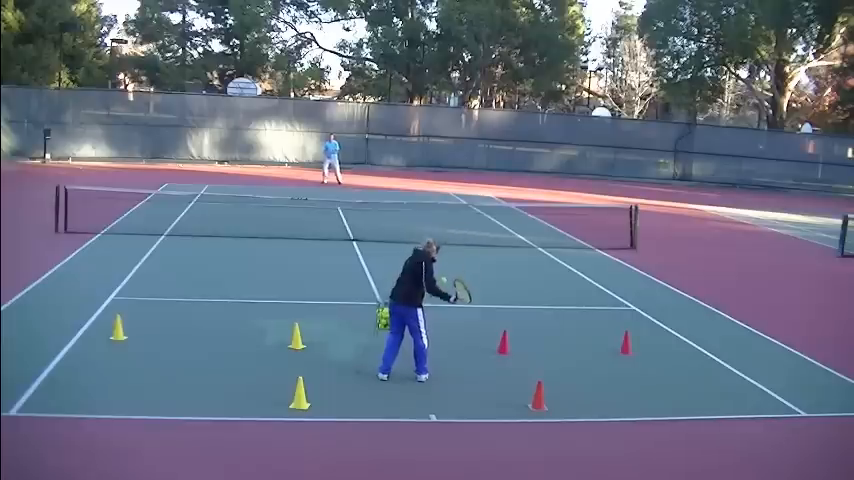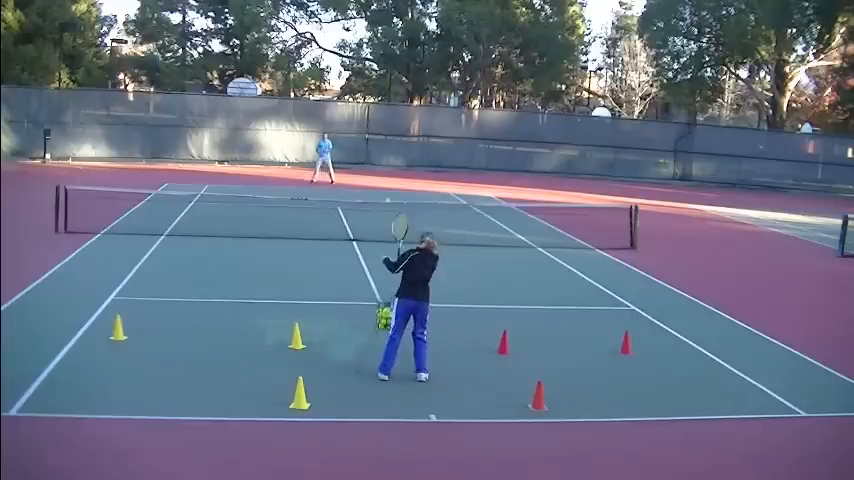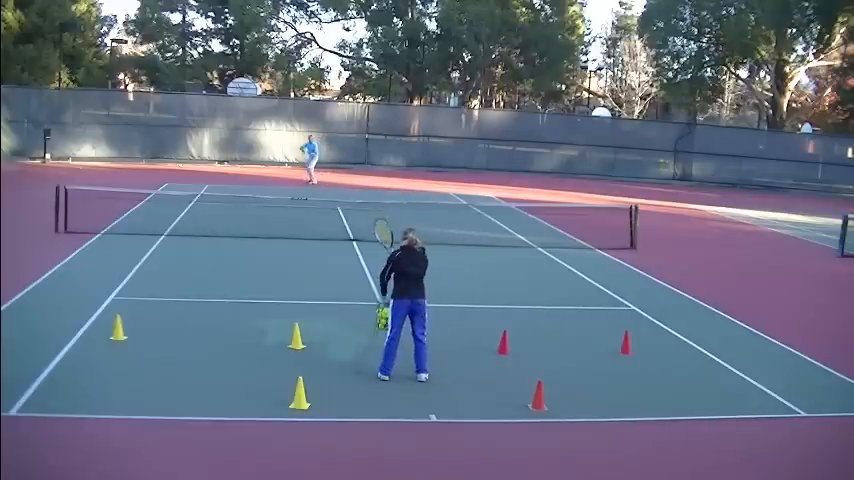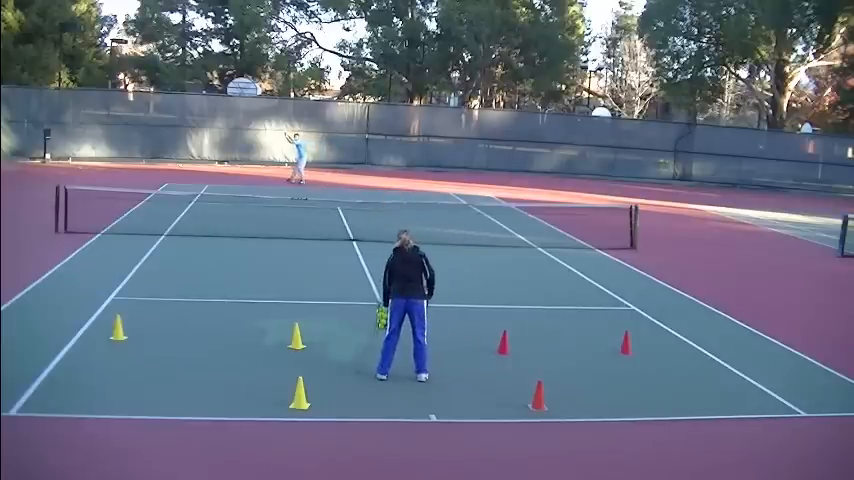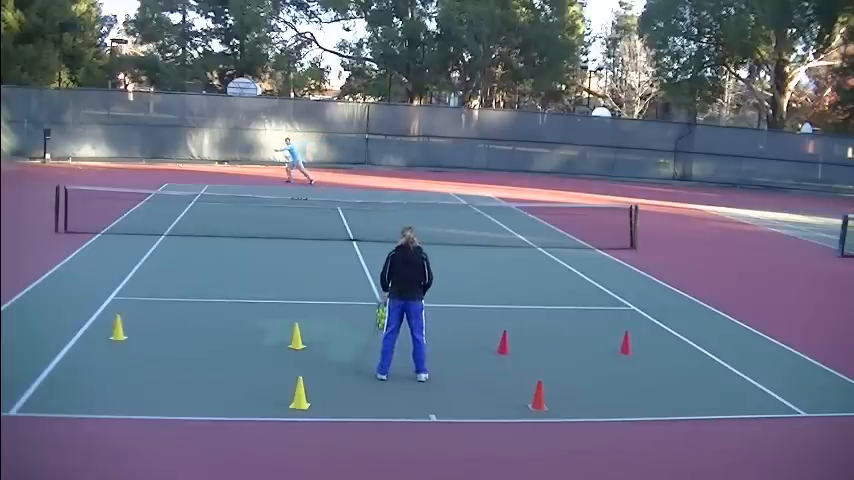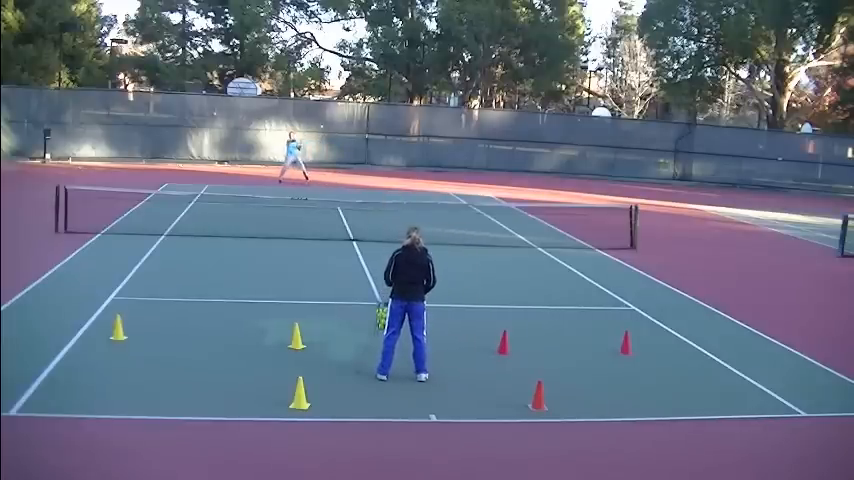
dt=0.5s
person 1, frame 1
left shoulder: (412, 258)
right shoulder: (426, 263)
right elbow: (431, 288)
right wrist: (448, 298)
left hip: (395, 301)
right hip: (412, 305)
left knee: (394, 336)
right knee: (420, 340)
left ankle: (384, 371)
right ankle: (421, 373)
person 1, frame 2
left shoulder: (412, 254)
right shoulder: (433, 261)
left elbow: (395, 268)
left wrist: (386, 260)
left hip: (404, 299)
right hip: (423, 301)
left knee: (395, 334)
right knee: (420, 336)
left ankle: (384, 372)
right ankle: (421, 372)
person 1, frame 3
left shoulder: (396, 255)
right shoulder: (423, 257)
left elbow: (384, 276)
left wrist: (384, 291)
left hip: (400, 299)
right hip: (419, 300)
left knee: (393, 335)
right knee: (420, 336)
left ankle: (385, 372)
right ankle: (422, 372)
person 1, frame 4
left shoulder: (392, 258)
right shoulder: (420, 255)
left elbow: (386, 282)
right elbow: (430, 275)
left wrist: (386, 303)
right wrist: (429, 293)
left hip: (397, 299)
right hip: (417, 299)
left knee: (391, 335)
right knee: (419, 336)
left ankle: (382, 371)
right ankle: (422, 372)
person 1, frame 5
left shoulder: (393, 254)
right shoulder: (422, 256)
left elbow: (384, 277)
right elbow: (428, 280)
left wrist: (386, 289)
left hip: (395, 299)
right hip: (415, 300)
left knee: (390, 335)
right knee: (418, 336)
left ankle: (383, 371)
right ankle: (421, 372)
person 1, frame 6
left shoulder: (398, 254)
right shoulder: (426, 257)
left elbow: (388, 277)
right elbow: (431, 282)
left hip: (398, 299)
right hip: (417, 301)
left knee: (391, 335)
right knee: (419, 336)
left ankle: (383, 371)
right ankle: (421, 372)
